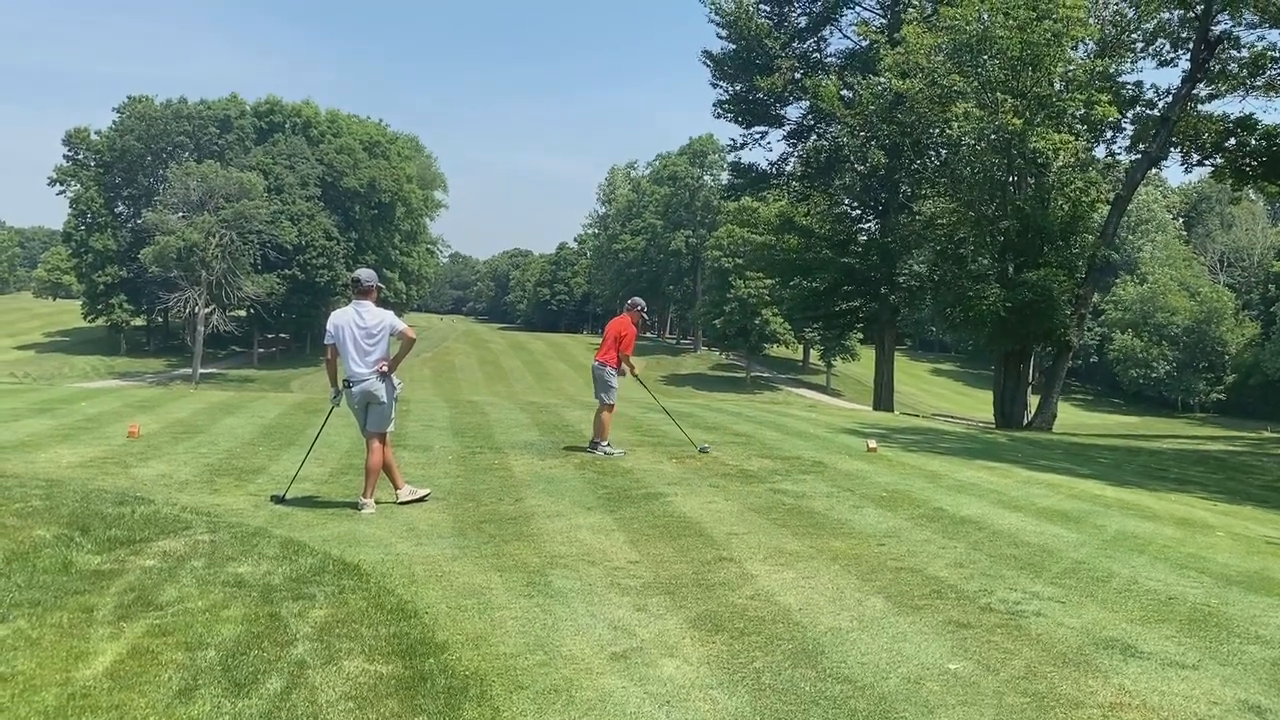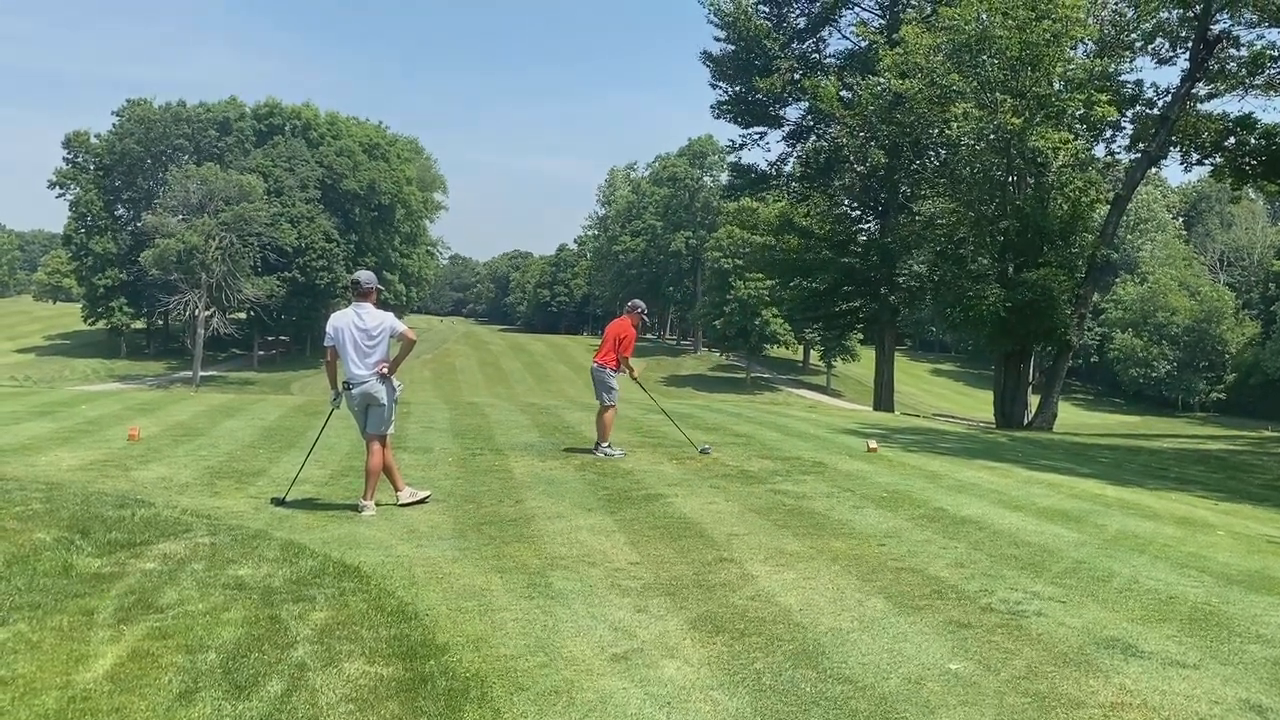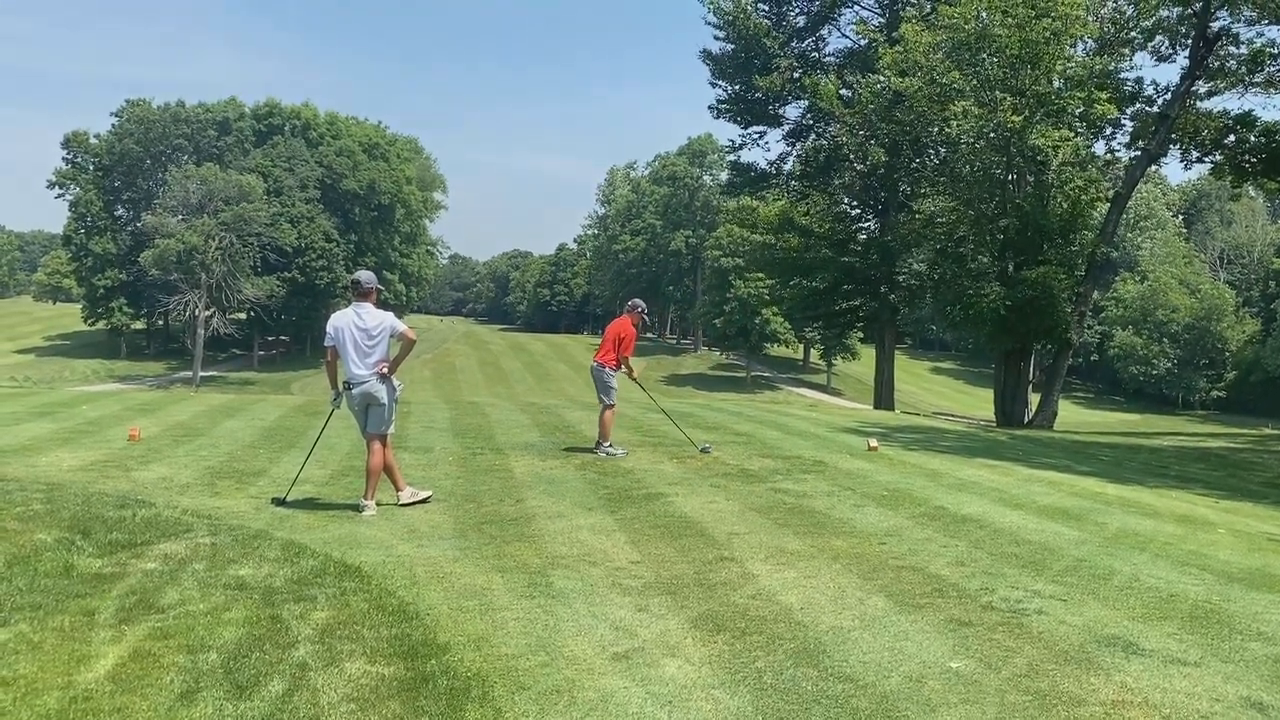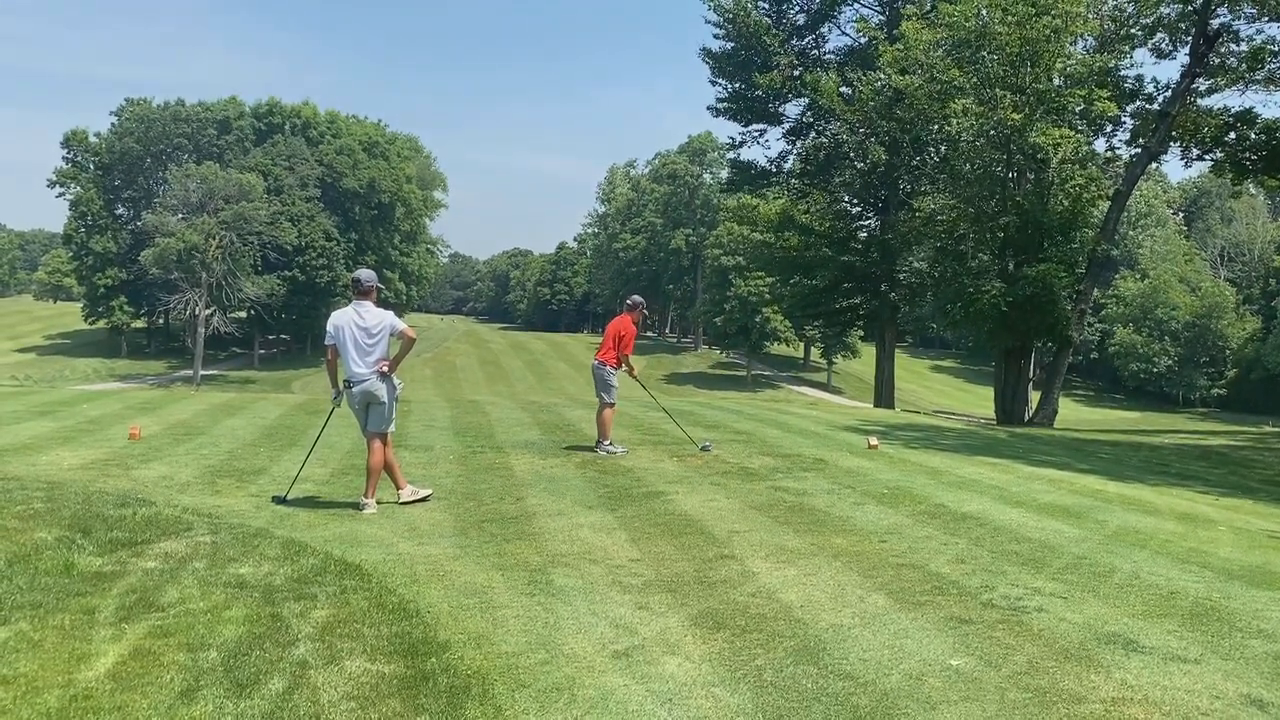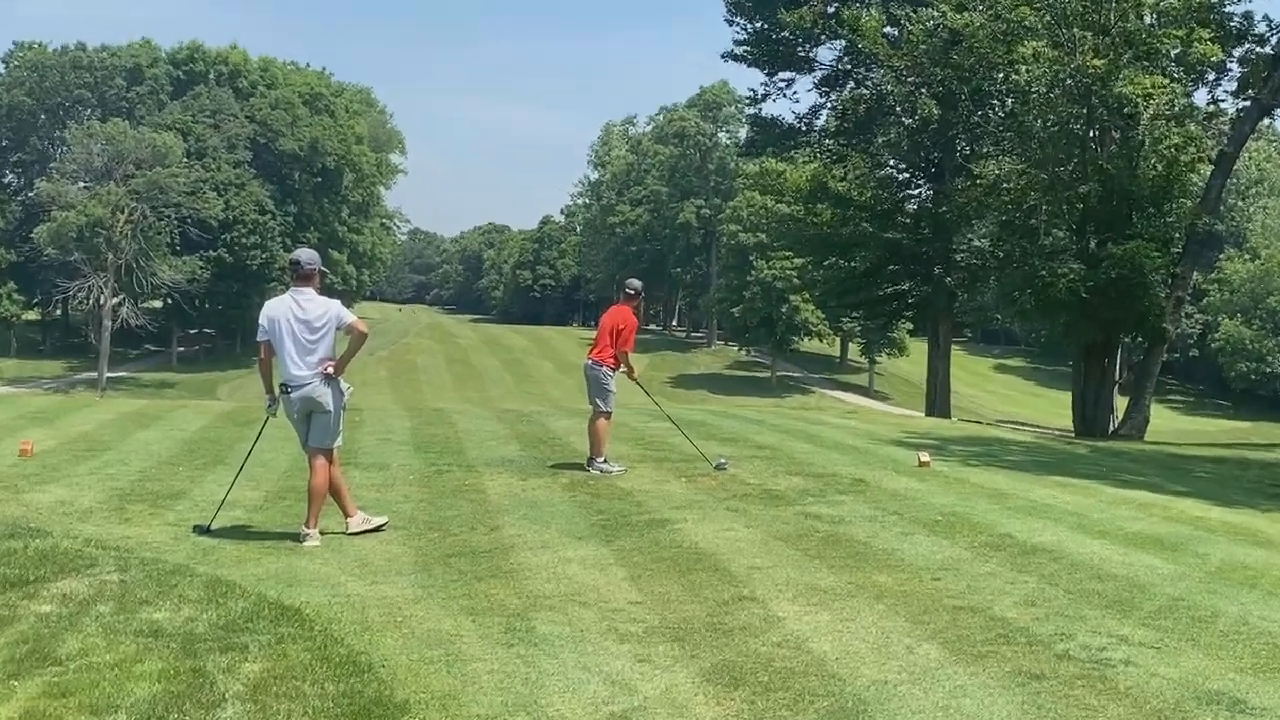
dt=0.4s
person 1, frame 1
left shoulder: (336, 317)
right shoulder: (384, 316)
left elbow: (330, 357)
right elbow: (411, 336)
left wrist: (334, 388)
right wrist: (394, 364)
left hip: (353, 387)
right hip: (379, 383)
left knee: (381, 440)
right knee: (376, 442)
left ankle: (401, 489)
right ankle: (367, 499)
person 1, frame 2
left shoulder: (336, 319)
right shoulder: (384, 318)
left elbow: (330, 359)
right elbow: (411, 337)
left wrist: (334, 390)
right wrist: (394, 365)
left hip: (353, 389)
right hip: (379, 385)
left knee: (381, 442)
right knee: (376, 444)
left ankle: (402, 491)
right ankle: (367, 501)
person 1, frame 3
left shoulder: (336, 319)
right shoulder: (384, 317)
left elbow: (330, 359)
right elbow: (411, 337)
left wrist: (334, 390)
right wrist: (394, 365)
left hip: (353, 389)
right hip: (380, 384)
left knee: (381, 441)
right knee: (377, 443)
left ankle: (403, 491)
right ankle: (368, 501)
person 1, frame 4
left shoulder: (336, 318)
right shoulder: (384, 316)
left elbow: (330, 358)
right elbow: (410, 336)
left wrist: (335, 388)
right wrist: (394, 364)
left hip: (353, 387)
right hip: (379, 383)
left knee: (382, 440)
right knee: (377, 441)
left ankle: (403, 488)
right ankle: (368, 499)
person 1, frame 5
left shoulder: (271, 308)
right shoulder: (329, 306)
left elbow: (264, 357)
right elbow: (362, 331)
left wrist: (270, 394)
right wrist: (341, 364)
left hip: (292, 393)
right hip: (324, 387)
left knee: (326, 456)
right knee: (321, 458)
left ankle: (353, 516)
right ankle: (310, 529)
person 2, frame 1
left shoulder: (615, 321)
right shoulder: (630, 328)
right elbow: (623, 354)
left wrist: (619, 366)
right wrist: (632, 368)
left hip: (598, 364)
right hip: (607, 368)
left knee: (603, 405)
right knee: (608, 407)
left ankle: (595, 442)
right ankle: (603, 445)
person 2, frame 2
left shoulder: (615, 323)
right shoulder: (630, 330)
right elbow: (623, 356)
left wrist: (619, 366)
right wrist: (632, 371)
left hip: (597, 365)
right hip: (606, 369)
left knee: (604, 406)
right knee: (610, 407)
left ankle: (600, 443)
right ankle: (604, 447)
person 2, frame 3
left shoulder: (617, 322)
right shoulder: (630, 330)
right elbow: (623, 356)
left wrist: (622, 367)
right wrist: (631, 371)
left hip: (598, 365)
right hip: (606, 369)
left knee: (606, 406)
right knee: (610, 407)
left ankle: (601, 442)
right ankle: (606, 446)
person 2, frame 4
left shoulder: (617, 321)
right shoulder: (630, 327)
right elbow: (623, 354)
left wrist: (623, 366)
right wrist: (632, 369)
left hip: (599, 363)
right hip: (607, 367)
left knee: (604, 404)
right knee: (609, 405)
left ankle: (601, 441)
right ankle: (606, 444)
person 2, frame 5
left shoulder: (612, 311)
right shoulder: (630, 320)
right elbow: (622, 351)
left wrist: (622, 366)
right wrist: (631, 370)
left hip: (592, 363)
right hip: (604, 368)
left knee: (597, 412)
right knee: (604, 414)
